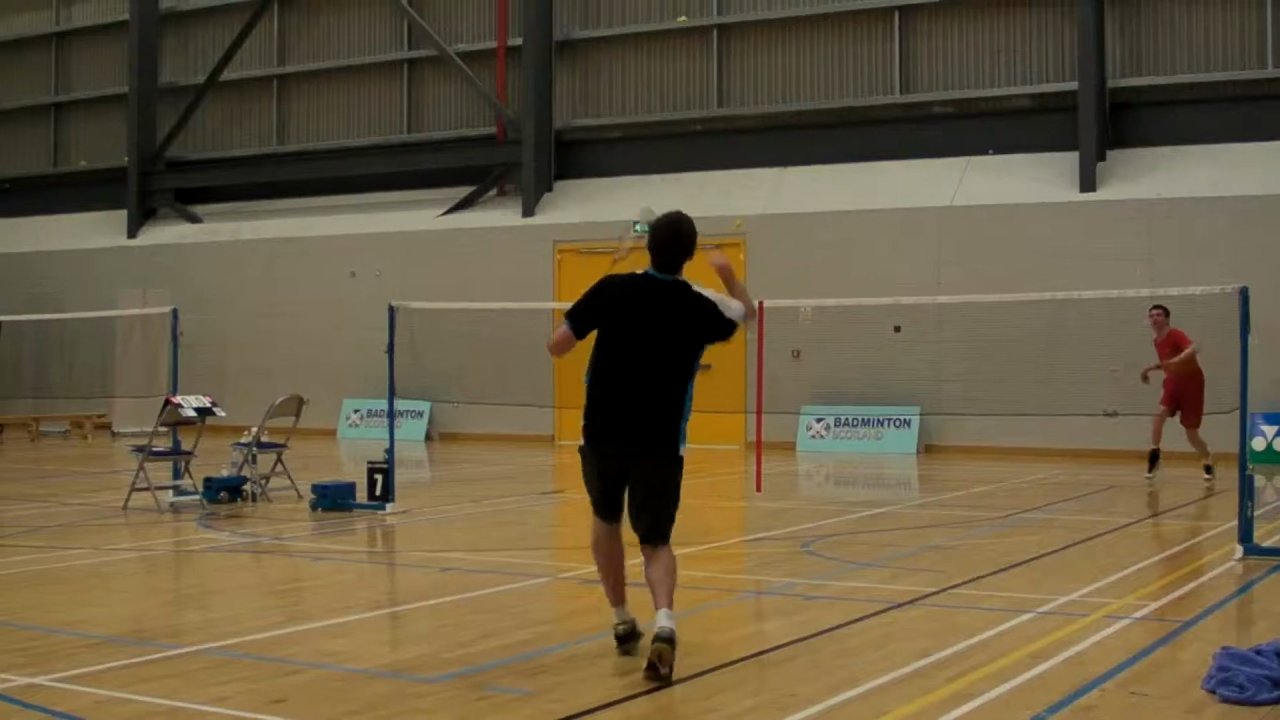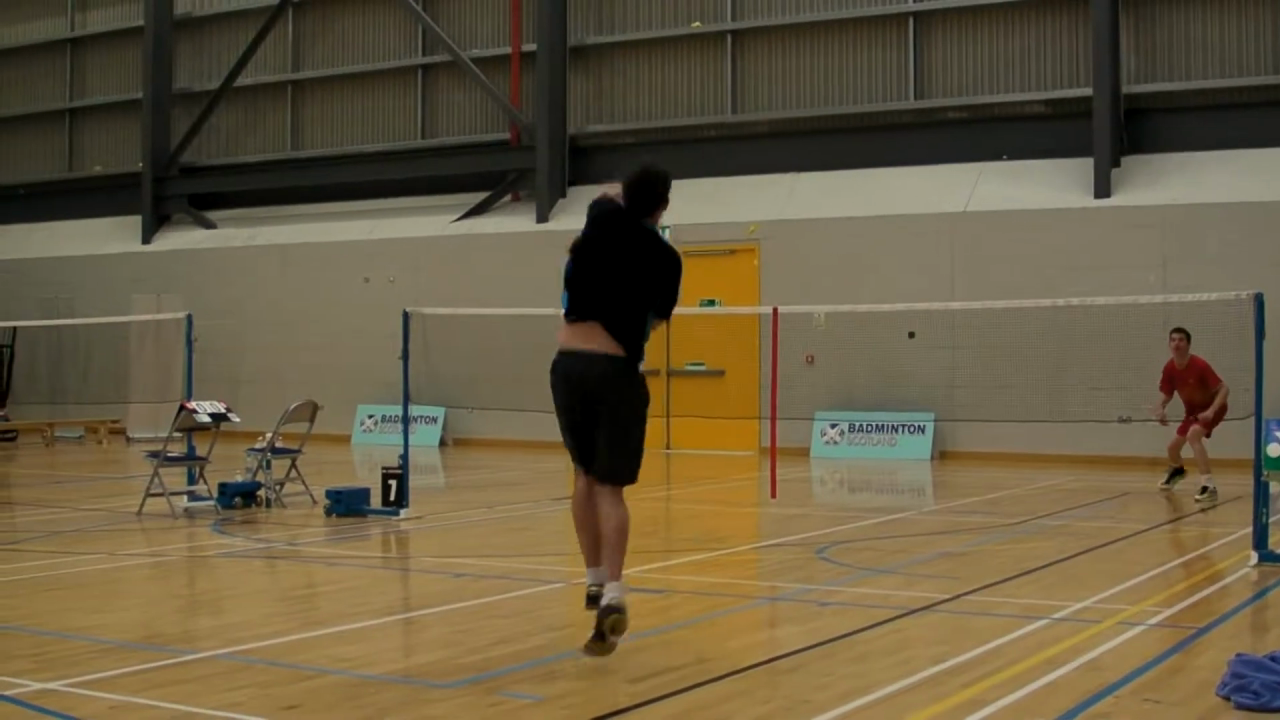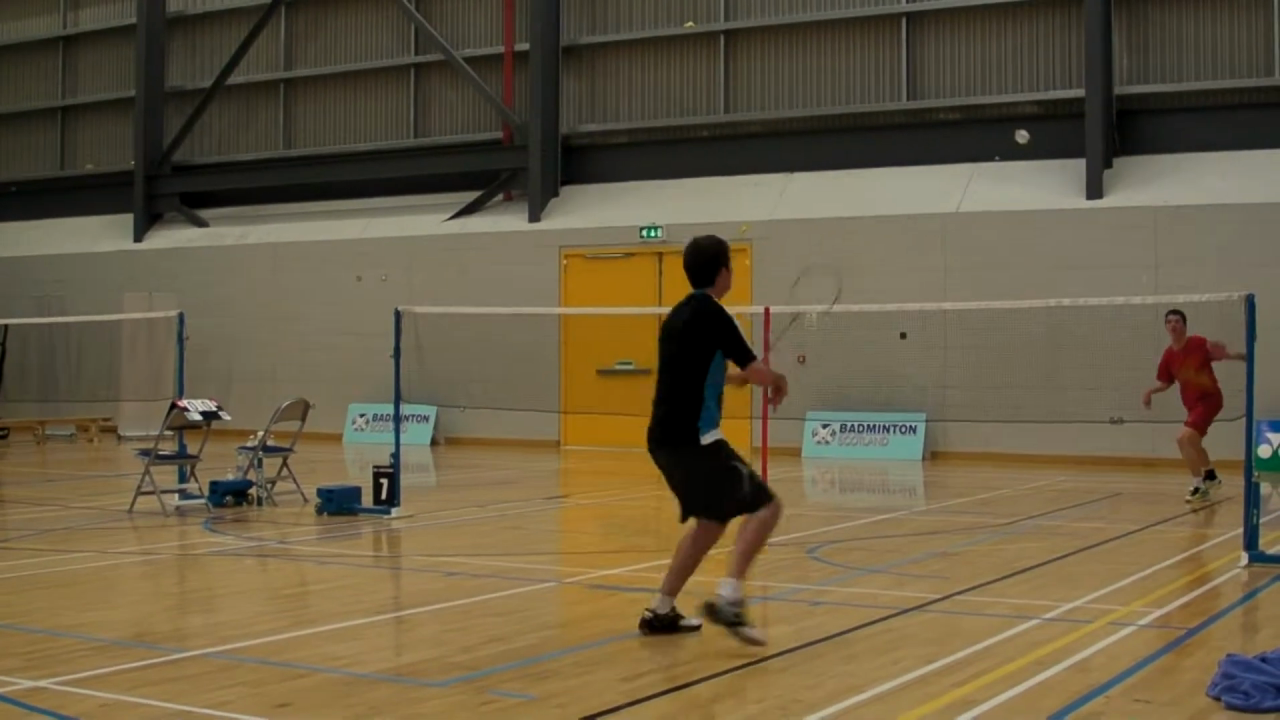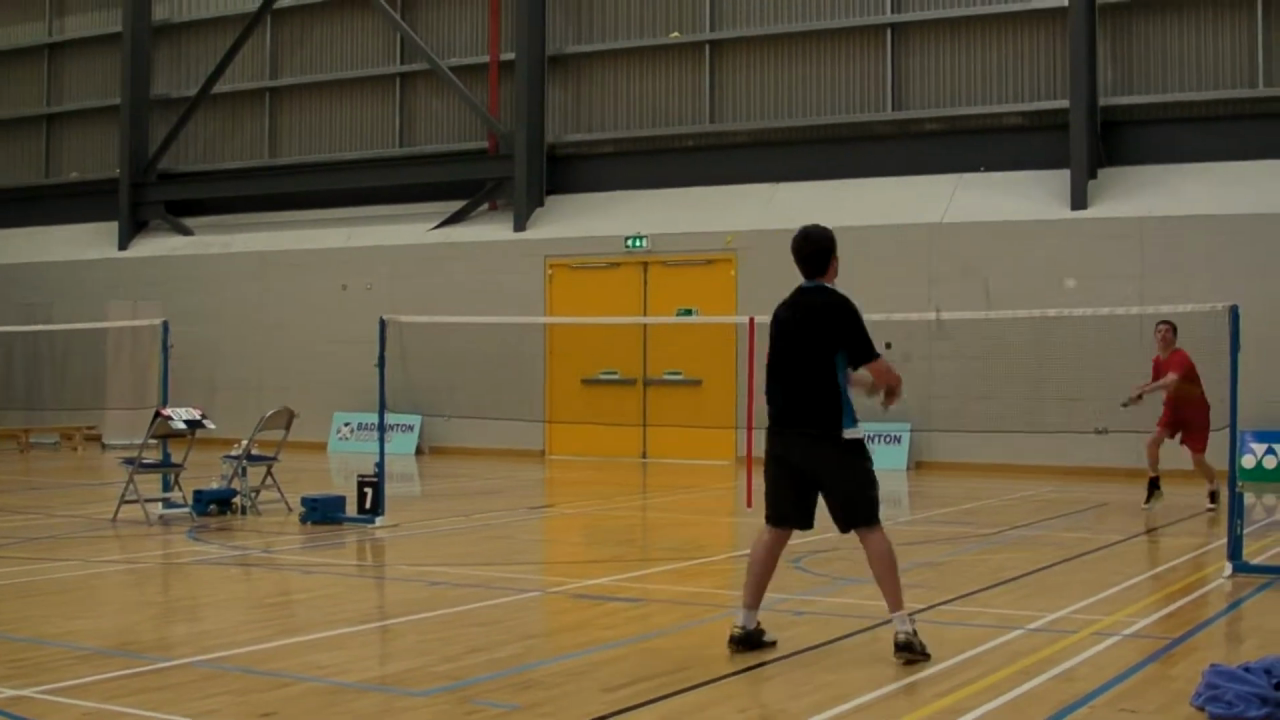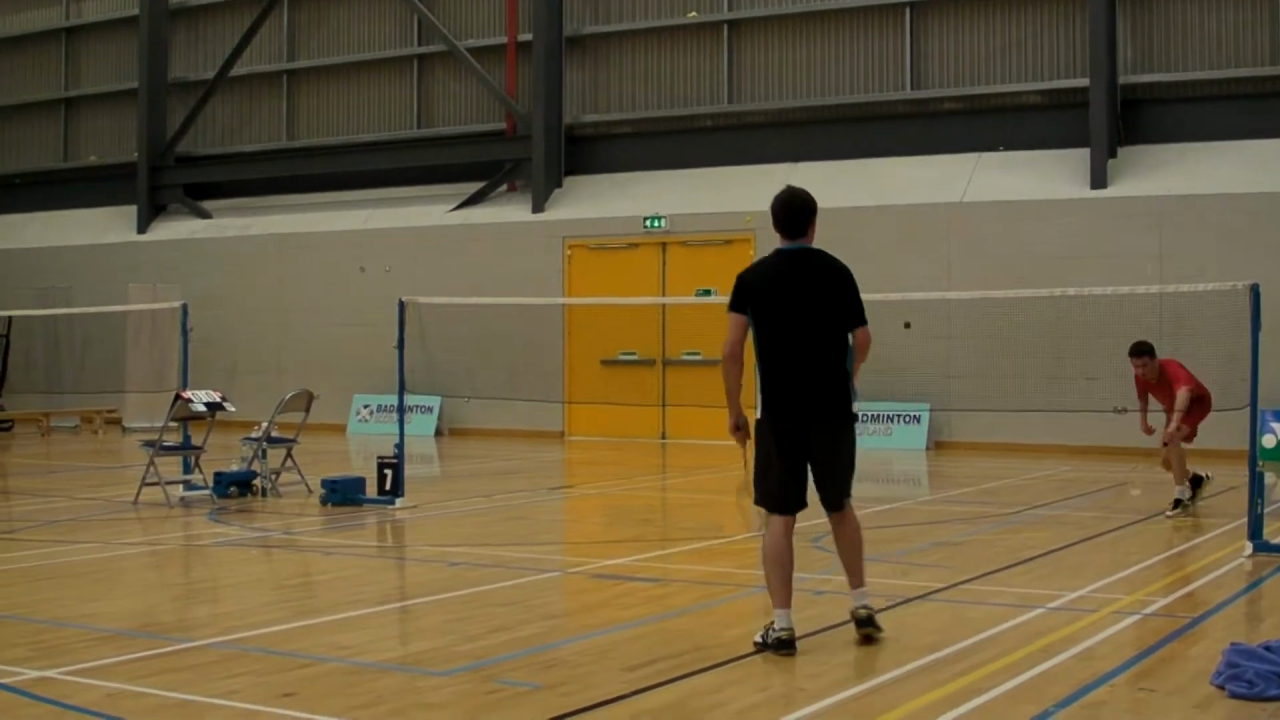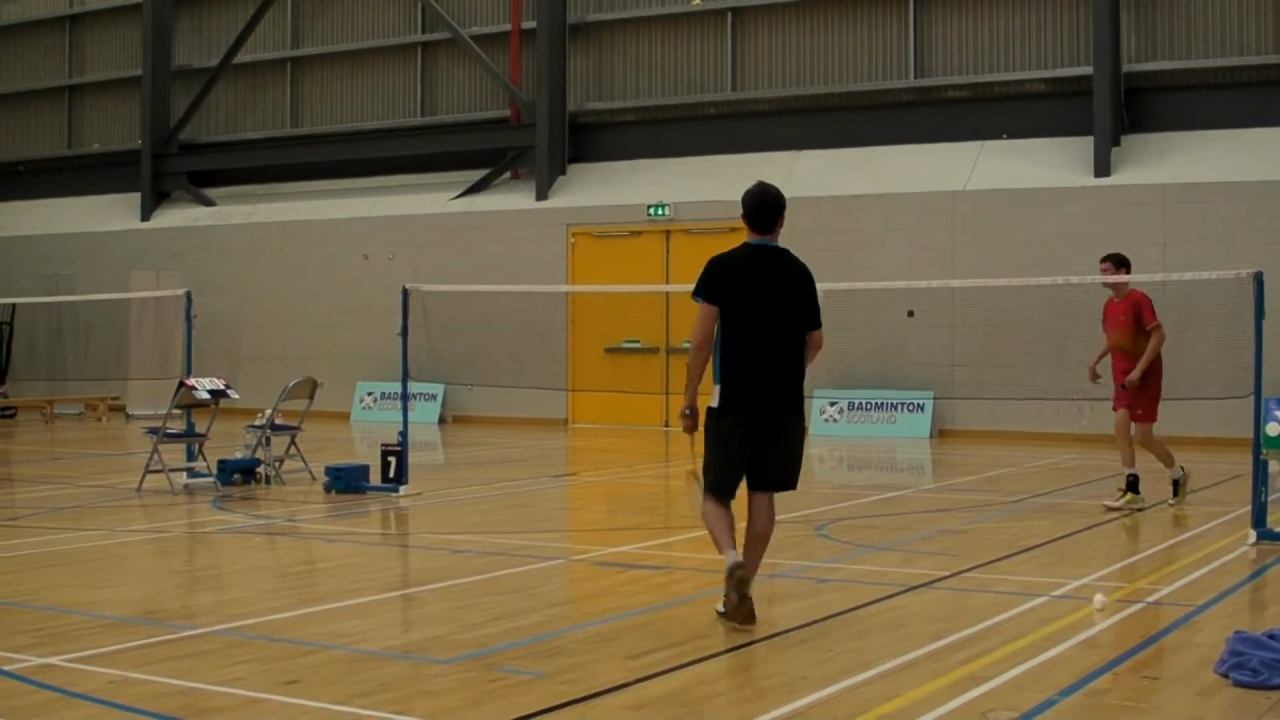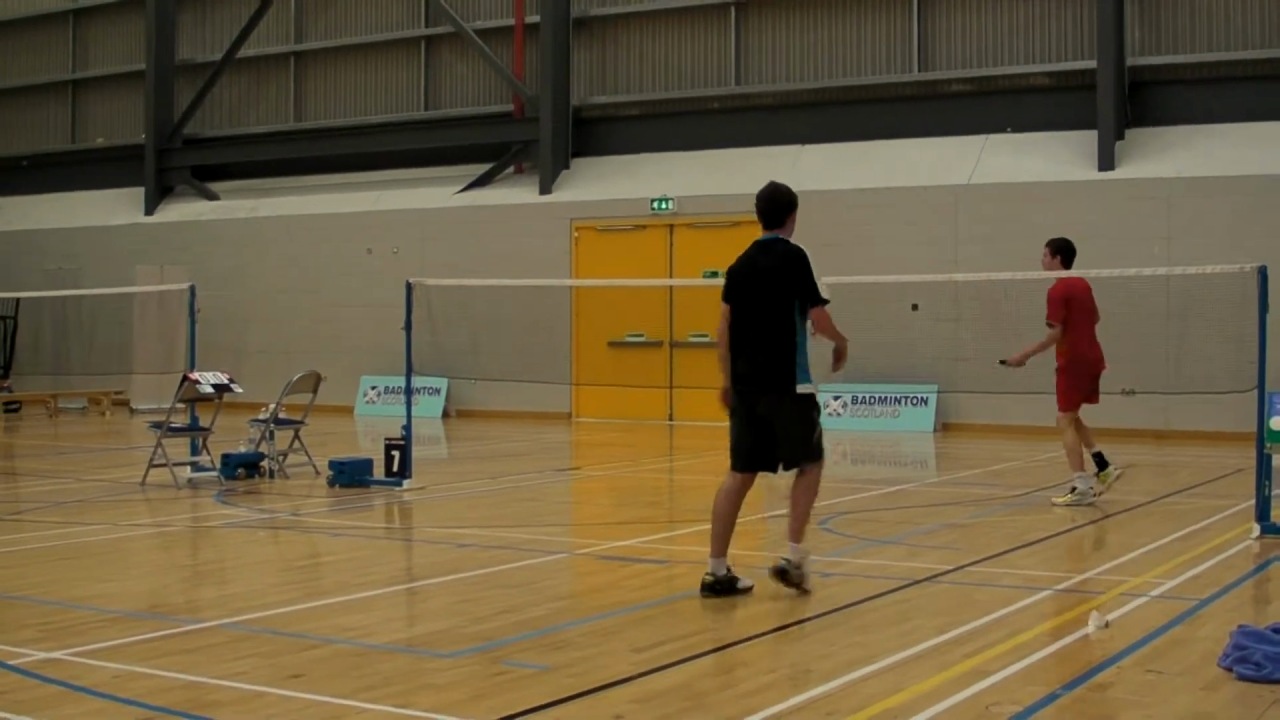
dt=0.7s
person 1, frame 1
left shoulder: (612, 290)
right shoulder: (700, 307)
left elbow: (558, 345)
right elbow: (745, 311)
left wrist: (576, 334)
right wrist: (728, 276)
left hip: (600, 436)
right hip: (660, 444)
left knee: (605, 522)
right knee: (656, 543)
left ankle: (623, 624)
right ankle: (663, 628)
person 1, frame 2
left shoulder: (603, 216)
right shoulder: (666, 259)
left wrist: (618, 193)
left hip: (568, 367)
right hip: (617, 376)
left knee: (587, 478)
right knee: (609, 490)
left ankle: (598, 583)
right ankle: (612, 599)
person 1, frame 3
left shoulder: (679, 315)
right shoulder: (713, 315)
right elbow: (754, 371)
left wrist: (729, 379)
right wrist: (779, 380)
left hip: (665, 438)
right hip: (694, 442)
left knee: (711, 520)
right knee: (765, 507)
left ankle: (660, 610)
right ankle: (727, 598)
person 1, frame 4
left shoulder: (784, 309)
right shoulder: (837, 306)
right elbow: (879, 373)
left wrist: (858, 380)
right wrist: (891, 384)
left hip: (784, 436)
right hip: (833, 436)
left knee: (775, 529)
right knee: (869, 529)
left ankle: (745, 626)
right ankle: (904, 630)
person 1, frame 5
left shoulder: (752, 278)
right shoulder: (836, 272)
left elbow: (732, 351)
right elbow: (862, 341)
left wrist: (735, 411)
left hip: (779, 414)
right hip: (833, 411)
left knee: (779, 517)
right knee: (839, 507)
left ankle: (781, 625)
right ankle: (862, 605)
person 1, frame 6
left shoulder: (722, 267)
right shoulder: (799, 272)
left elbow: (702, 339)
right elbow: (815, 342)
left wrist: (689, 399)
left hip: (732, 401)
right hip: (784, 403)
left knee: (715, 498)
right knee: (763, 495)
left ankle: (734, 564)
right ankle: (743, 591)
person 1, frame 7
left shoulder: (740, 265)
right shoulder: (793, 257)
left elbow: (725, 328)
right elbow: (817, 318)
left wrist: (726, 380)
right wrist: (840, 342)
left hip: (745, 385)
right hip: (786, 384)
left knee: (739, 474)
right knee: (809, 464)
left ankle: (716, 570)
right ankle: (792, 558)
person 2, frame 1
left shoulder: (1176, 335)
right shoulder: (1157, 342)
left elbow: (1193, 349)
left wrist: (1176, 360)
right wrist: (1150, 368)
left hip: (1192, 387)
right hip: (1173, 386)
left knee: (1191, 434)
right knee: (1159, 417)
left ankle: (1208, 463)
right ankle: (1154, 455)
person 2, frame 2
left shoulder: (1200, 366)
right shoulder: (1169, 369)
left elbow: (1224, 389)
right elbow: (1167, 392)
left wrist: (1211, 411)
right wrist: (1162, 408)
left hip: (1211, 409)
right hip: (1193, 410)
left knee: (1193, 436)
right knee: (1173, 447)
left ankle: (1209, 486)
right ankle: (1176, 470)
person 2, frame 3
left shoulder: (1198, 344)
right shoulder: (1168, 355)
left elbow: (1223, 354)
right elbow: (1165, 383)
left wrist: (1236, 355)
right wrist: (1150, 392)
left hip: (1209, 399)
right hip: (1193, 403)
left knee: (1184, 439)
right knee: (1193, 443)
left ankle: (1200, 486)
right ankle: (1210, 476)
person 2, frame 4
left shoulder: (1180, 357)
right shoulder: (1157, 360)
left elbow: (1171, 380)
left wrist: (1143, 390)
right wrist: (1142, 387)
left hip: (1196, 410)
right hip: (1173, 408)
left knee: (1198, 461)
right knee: (1152, 441)
left ankle: (1213, 490)
right ankle: (1154, 486)
person 2, frame 5
left shoulder: (1171, 369)
right shoulder: (1140, 377)
left elbow: (1184, 392)
right elbow: (1143, 396)
left wrist: (1174, 423)
right wrist: (1143, 420)
left hip: (1197, 403)
right hip: (1175, 409)
left knee: (1171, 439)
right knee: (1166, 460)
left ankle: (1182, 498)
right ankle: (1197, 479)
person 2, frame 6
left shoulder: (1138, 300)
right shoulder: (1109, 305)
left elbow: (1157, 335)
left wrist: (1140, 369)
right wrist: (1096, 361)
left hip: (1144, 376)
right hip: (1122, 376)
left knee: (1143, 435)
right knee: (1120, 429)
left ankle: (1178, 475)
right ankle: (1132, 490)
person 2, frame 7
left shoulder: (1058, 290)
right shoulder: (1082, 284)
left elbow: (1055, 333)
right elbow: (1095, 318)
left wrist: (1025, 355)
left hip: (1073, 363)
right hip: (1092, 361)
left knee: (1065, 423)
right knee: (1072, 419)
left ankle: (1082, 488)
right ankle: (1103, 467)
